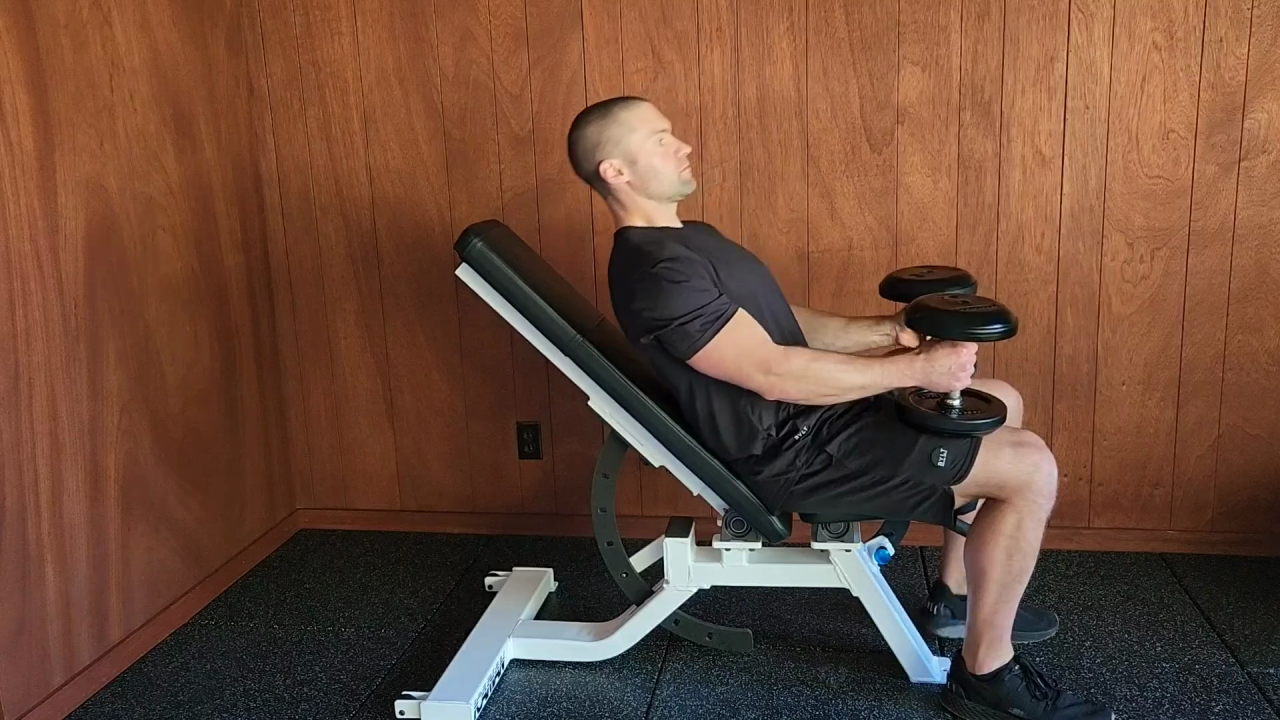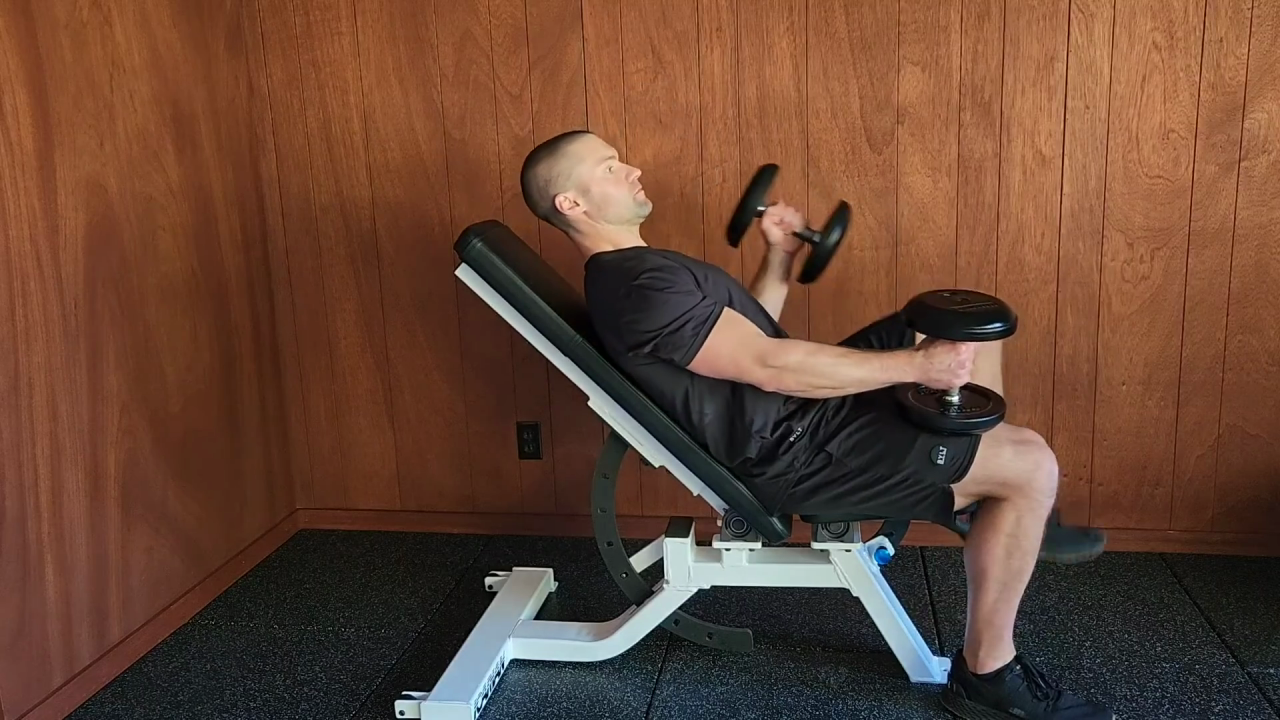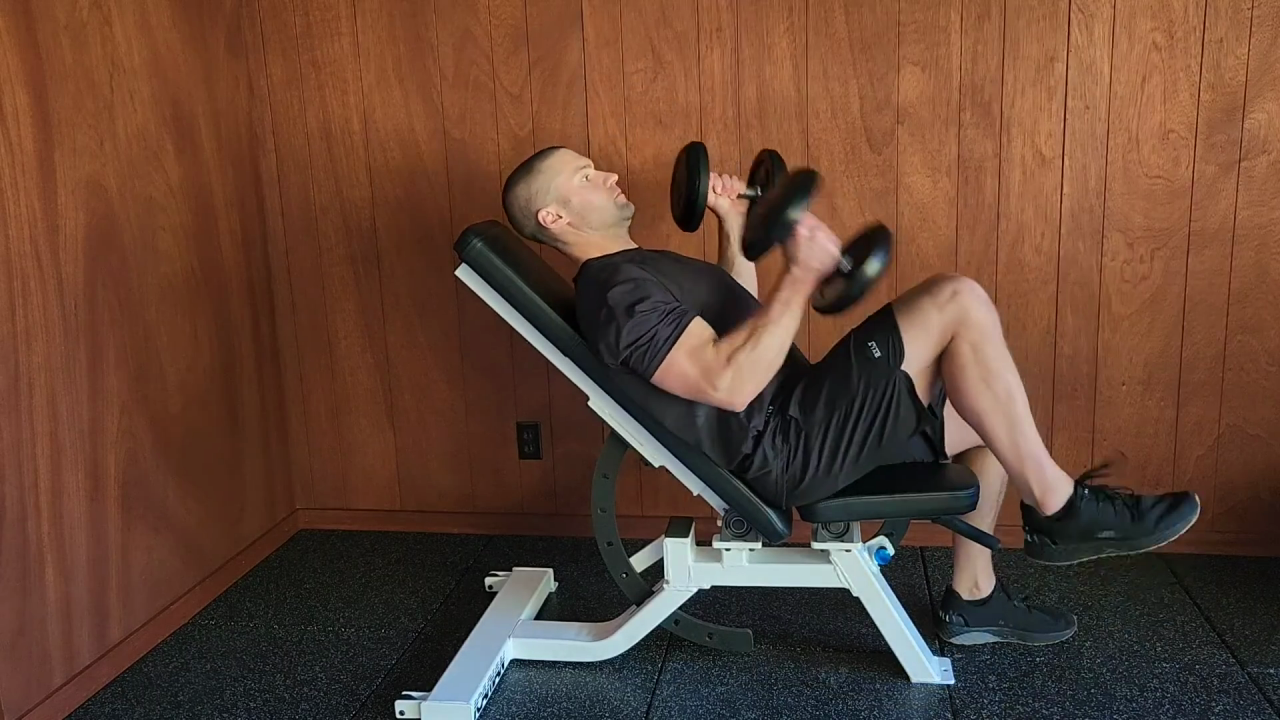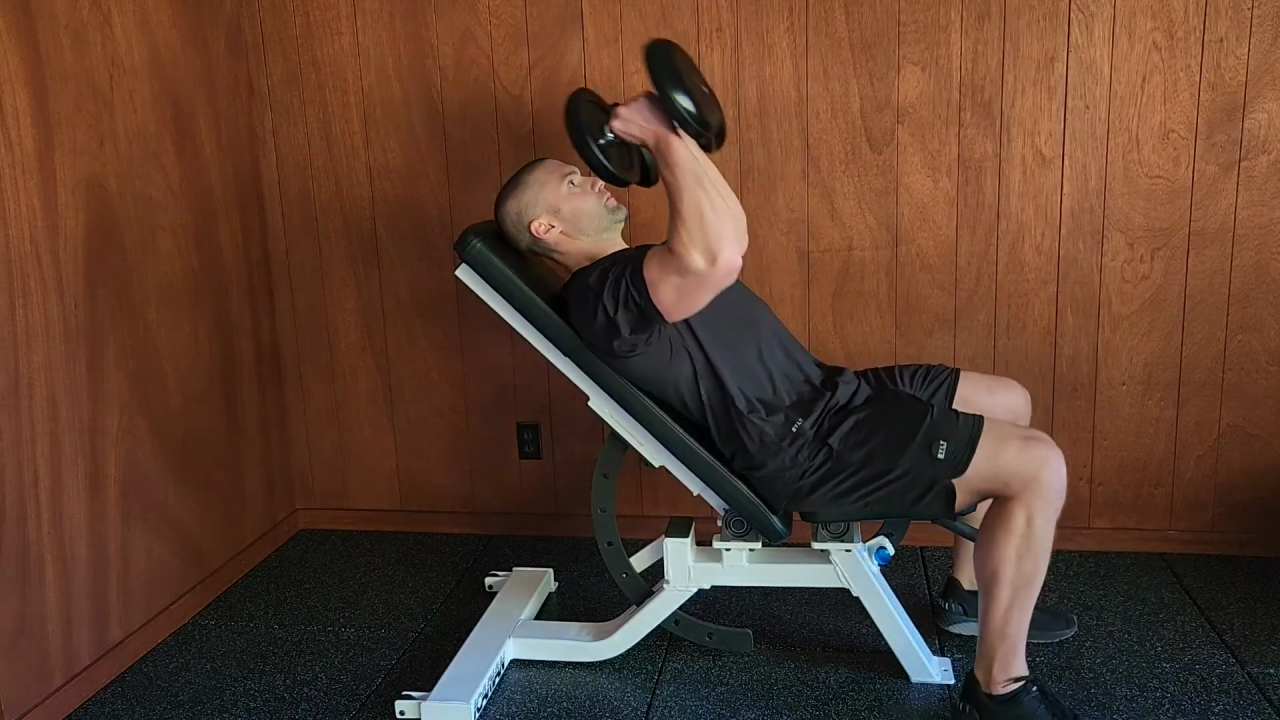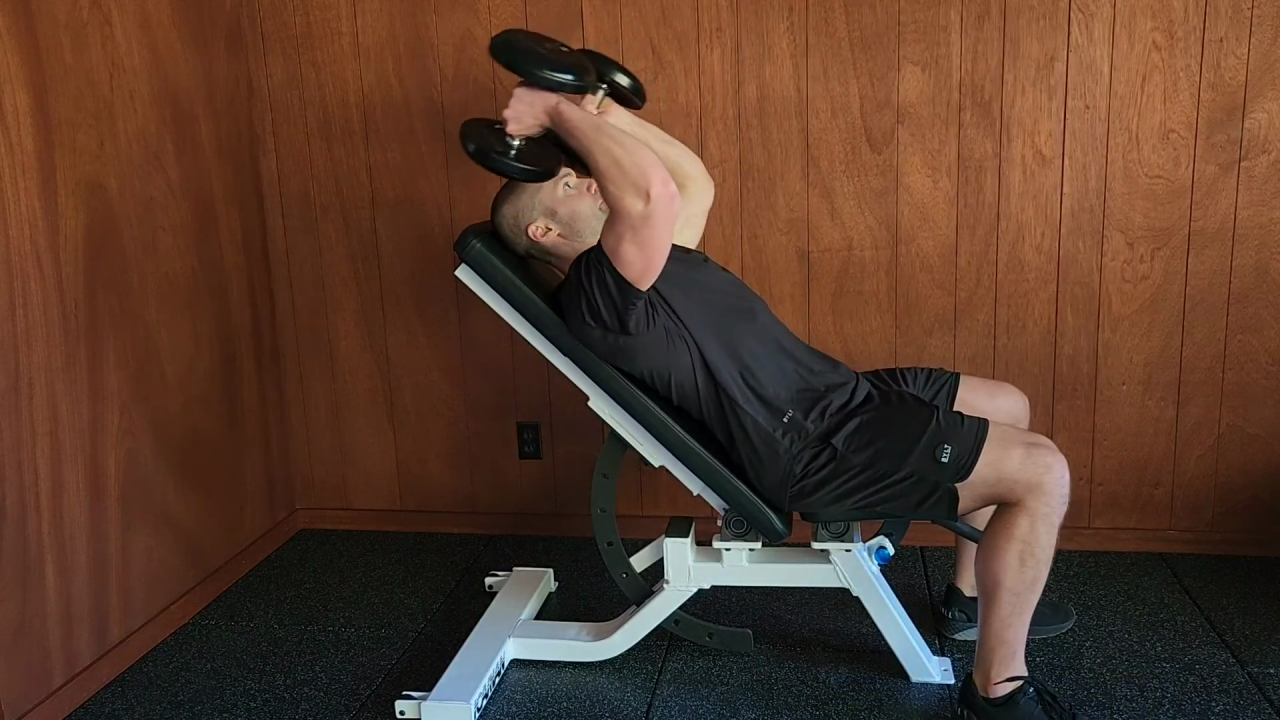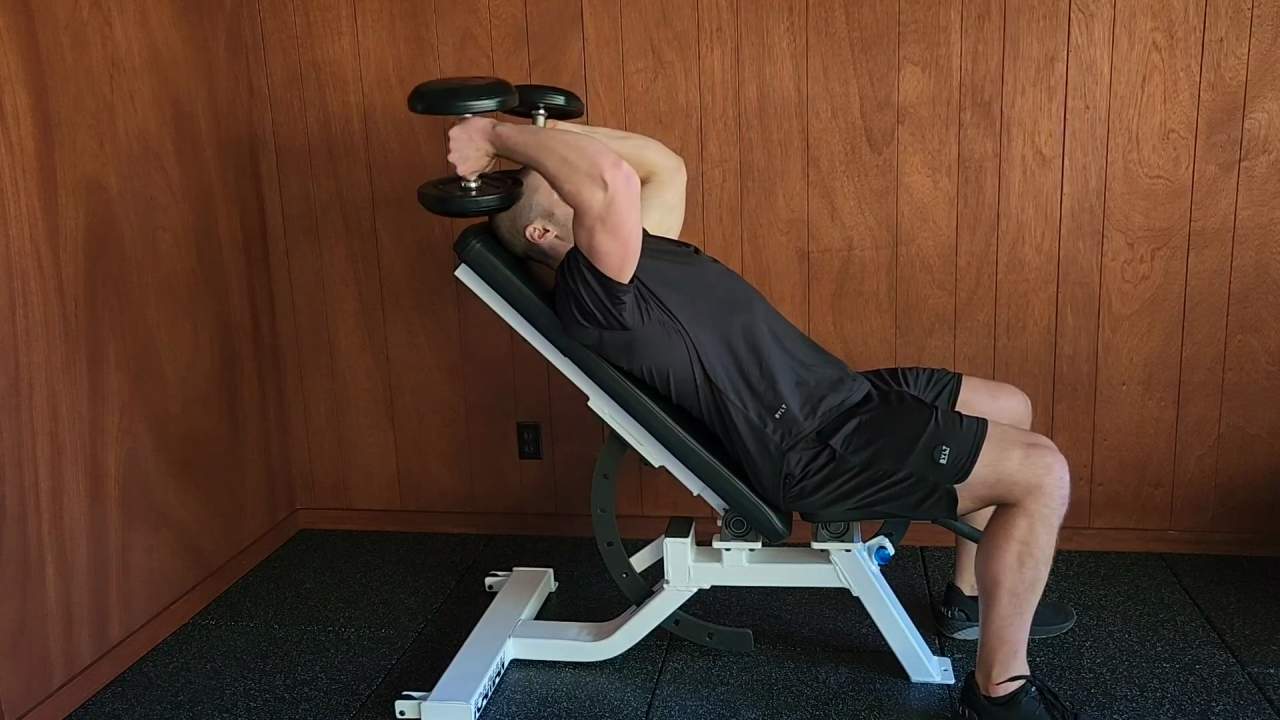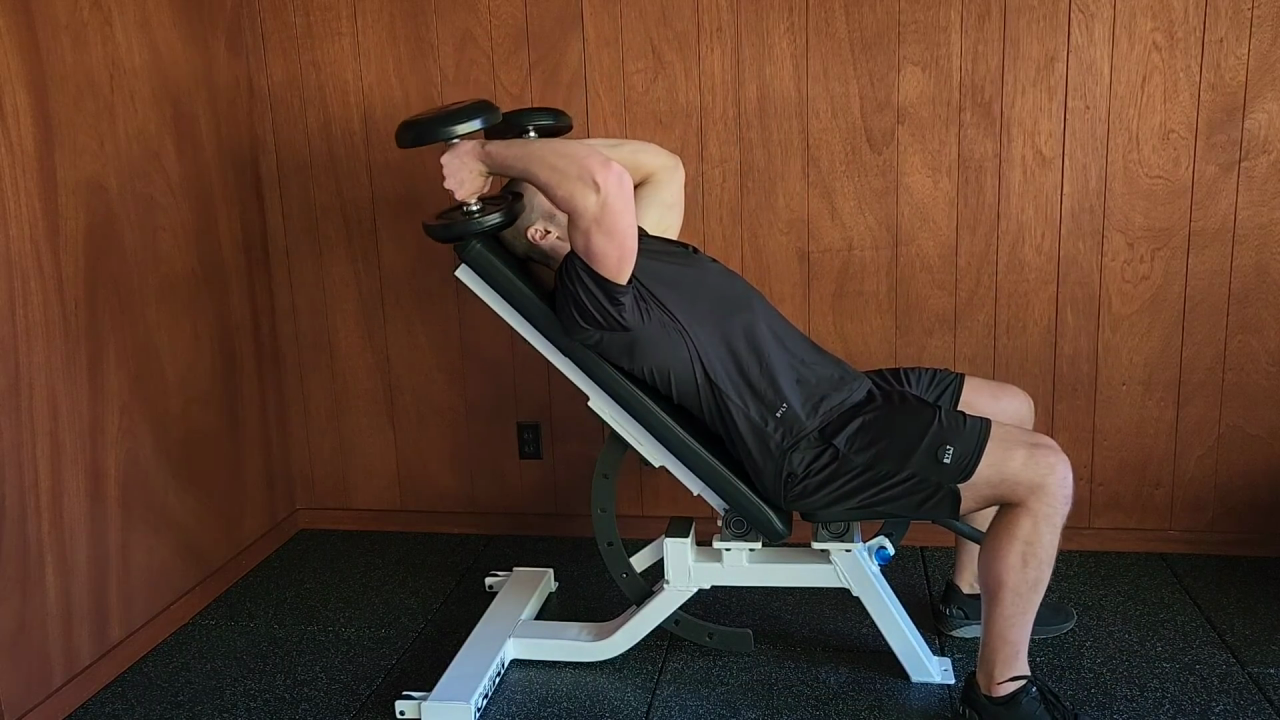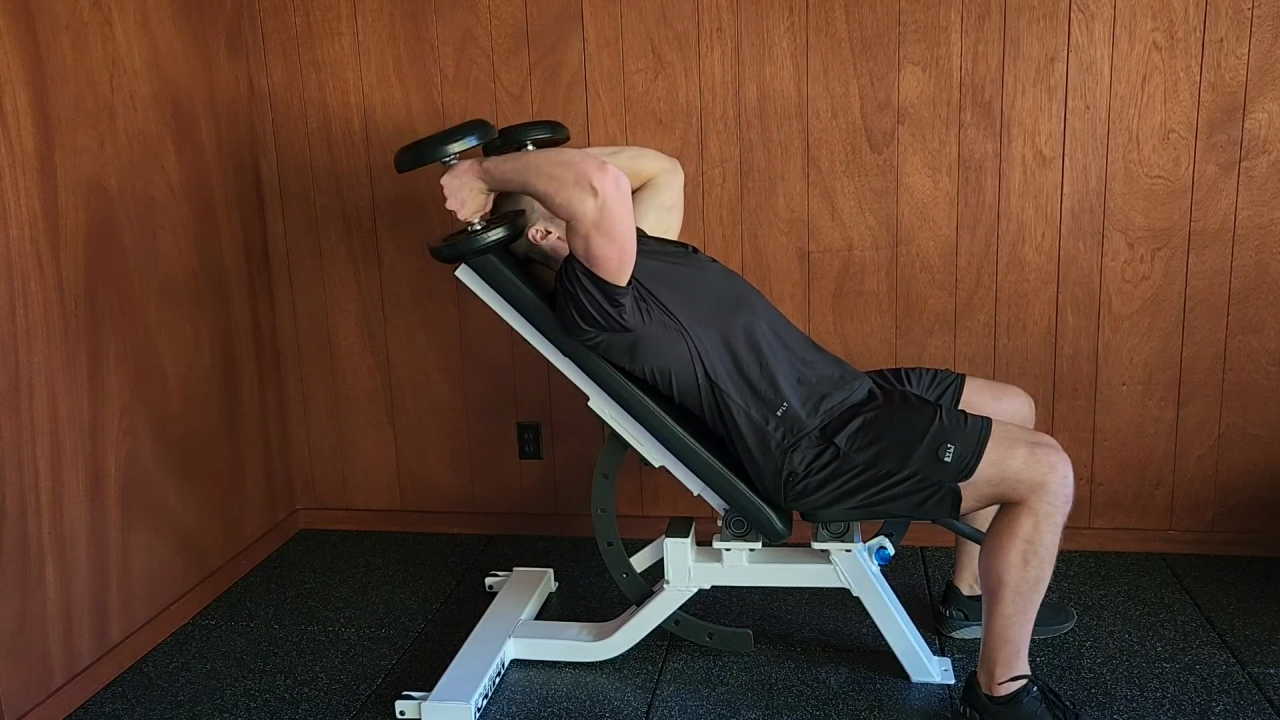
dt=0.4s
person 1, frame 1
left shoulder: (688, 240)
right shoulder: (655, 272)
left elbow: (784, 324)
right elbow: (772, 373)
left wrist: (886, 333)
right wrist: (915, 370)
left hip: (807, 415)
right hip: (793, 452)
left knee: (1000, 405)
right knee: (1029, 469)
left ankle: (957, 596)
person 1, frame 2
left shoulder: (641, 268)
right shoulder: (635, 288)
right elbow: (768, 366)
left wrist: (777, 259)
right wrist: (915, 365)
left hip: (797, 406)
right hip: (792, 450)
right knee: (1031, 466)
left ankle: (1009, 521)
right ankle: (986, 672)
person 1, frame 3
left shoulder: (636, 270)
right shoulder: (615, 295)
right elbow: (731, 383)
left wrist: (732, 228)
right wrist: (802, 275)
left hip: (794, 420)
right hip: (786, 449)
left knee: (987, 425)
right knee: (959, 301)
left ankle: (972, 598)
right ankle: (1059, 511)
person 1, frame 4
left shoulder: (624, 268)
right shoulder: (604, 294)
left elbow: (727, 235)
right elbow: (716, 256)
left wrist: (671, 137)
right wrist: (664, 138)
left hip: (824, 394)
right hip: (805, 447)
left knee: (1011, 405)
right knee: (1038, 468)
left ankle: (969, 592)
person 1, frame 5
left shoulder: (630, 263)
right shoulder: (598, 290)
left elbow: (695, 186)
right elbow: (656, 192)
left wrist: (602, 114)
right wrist: (559, 111)
left hip: (827, 396)
right hip: (812, 446)
left knee: (1007, 406)
right knee: (1041, 472)
left ankle: (972, 595)
person 1, frame 6
left shoulder: (626, 251)
right shoulder: (589, 290)
left elbow: (665, 167)
right elbow: (609, 176)
left wrist: (551, 133)
right wrist: (499, 135)
left hip: (834, 395)
right hip: (812, 446)
left knee: (1010, 408)
right knee: (1040, 473)
left ankle: (972, 596)
person 1, frame 7
left shoulder: (626, 250)
right shoulder: (591, 294)
left elbow: (664, 166)
right elbow: (603, 178)
left wrist: (538, 151)
right wrist: (491, 153)
left hip: (834, 394)
right hip: (814, 445)
left knee: (1011, 409)
right knee: (1043, 472)
left ankle: (970, 594)
person 1, frame 8
left shoulder: (629, 248)
right shoulder: (592, 294)
left elbow: (664, 170)
right elbow: (598, 181)
left wrist: (541, 161)
right wrist: (488, 169)
left hip: (836, 393)
right hip: (815, 445)
left knee: (1012, 409)
right knee: (1044, 472)
left ankle: (970, 595)
